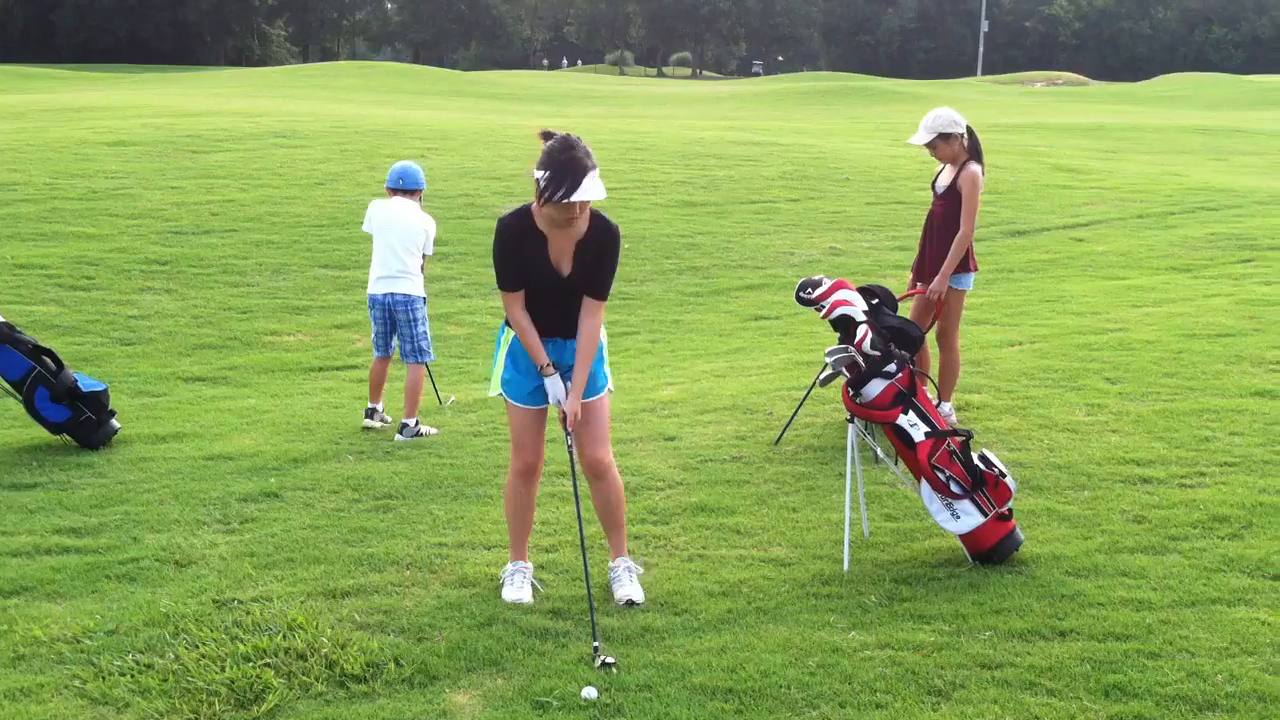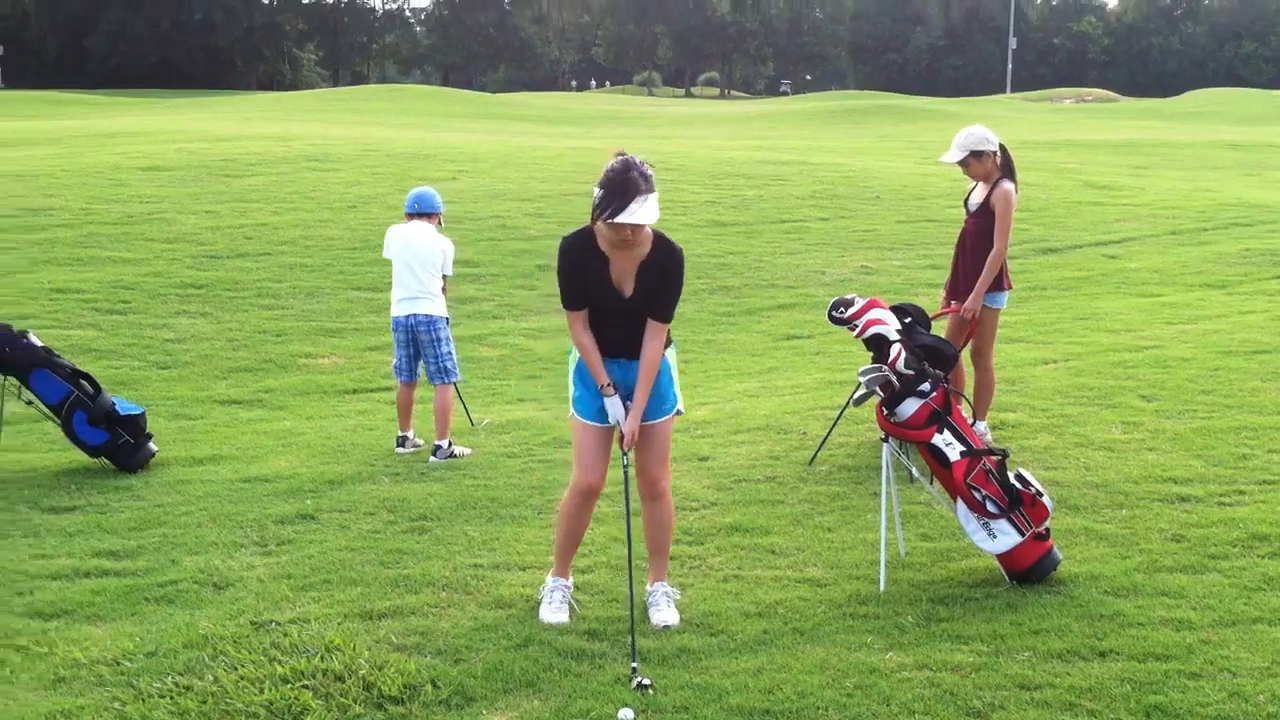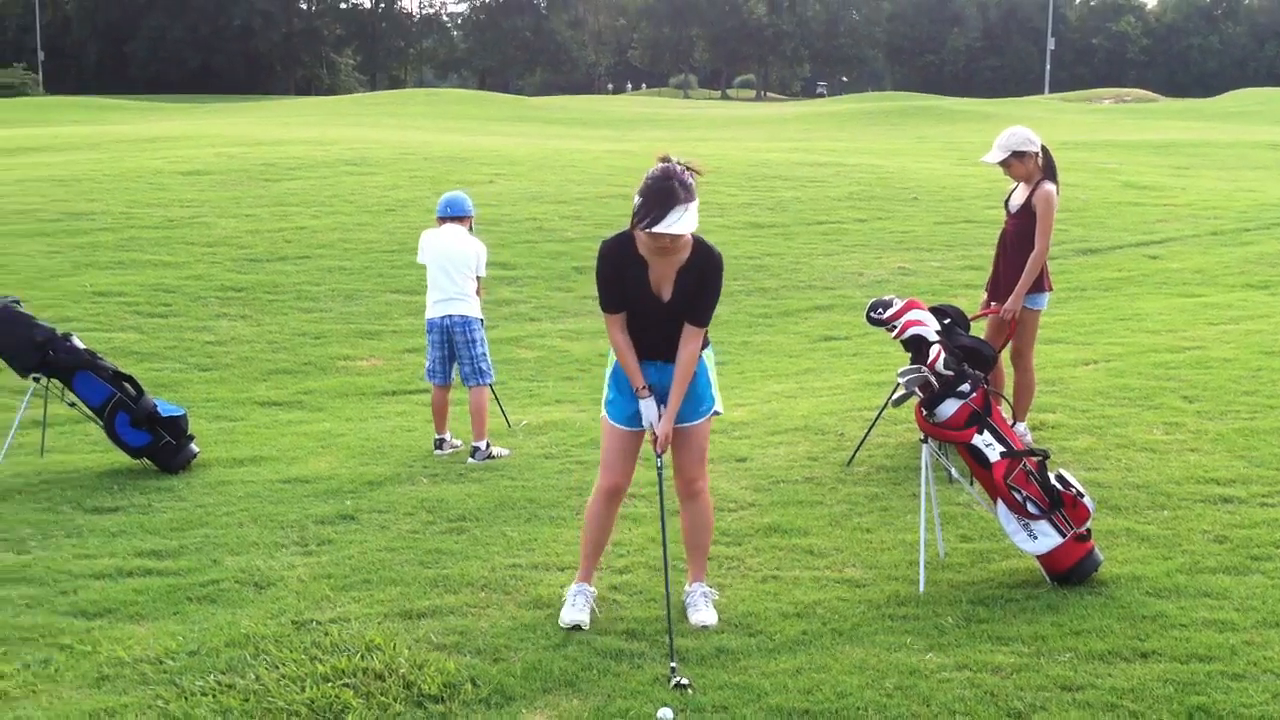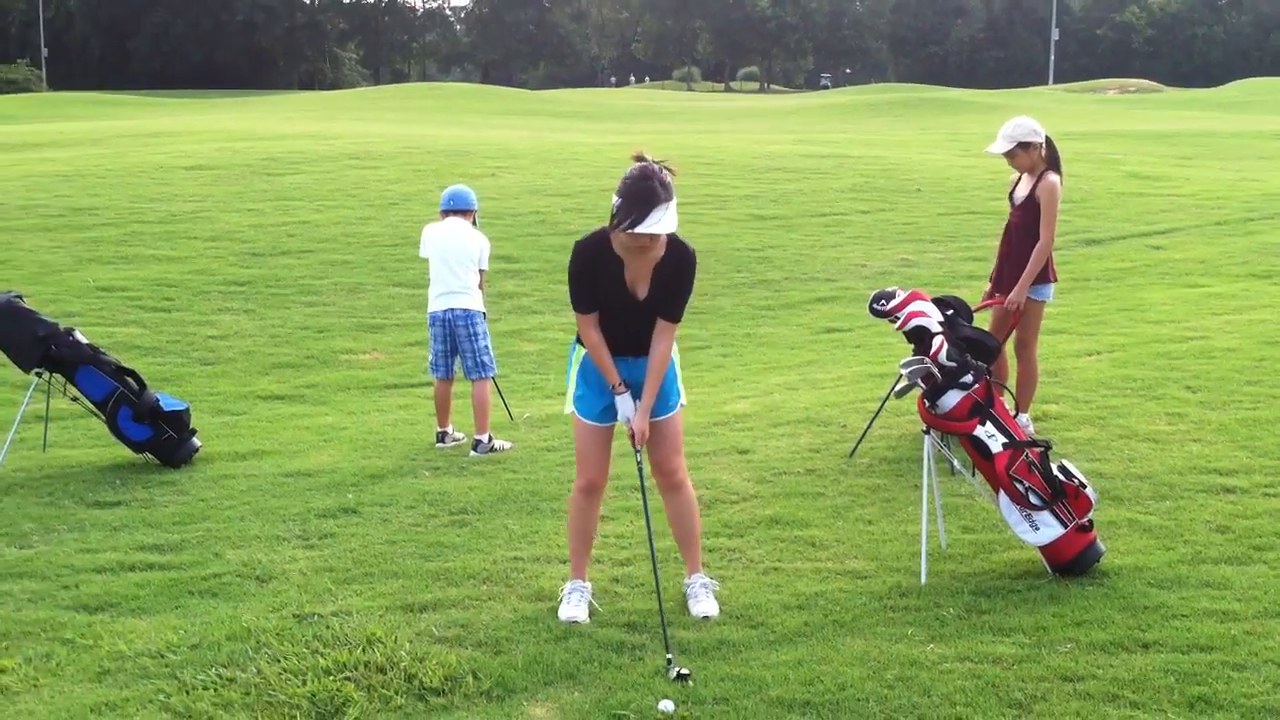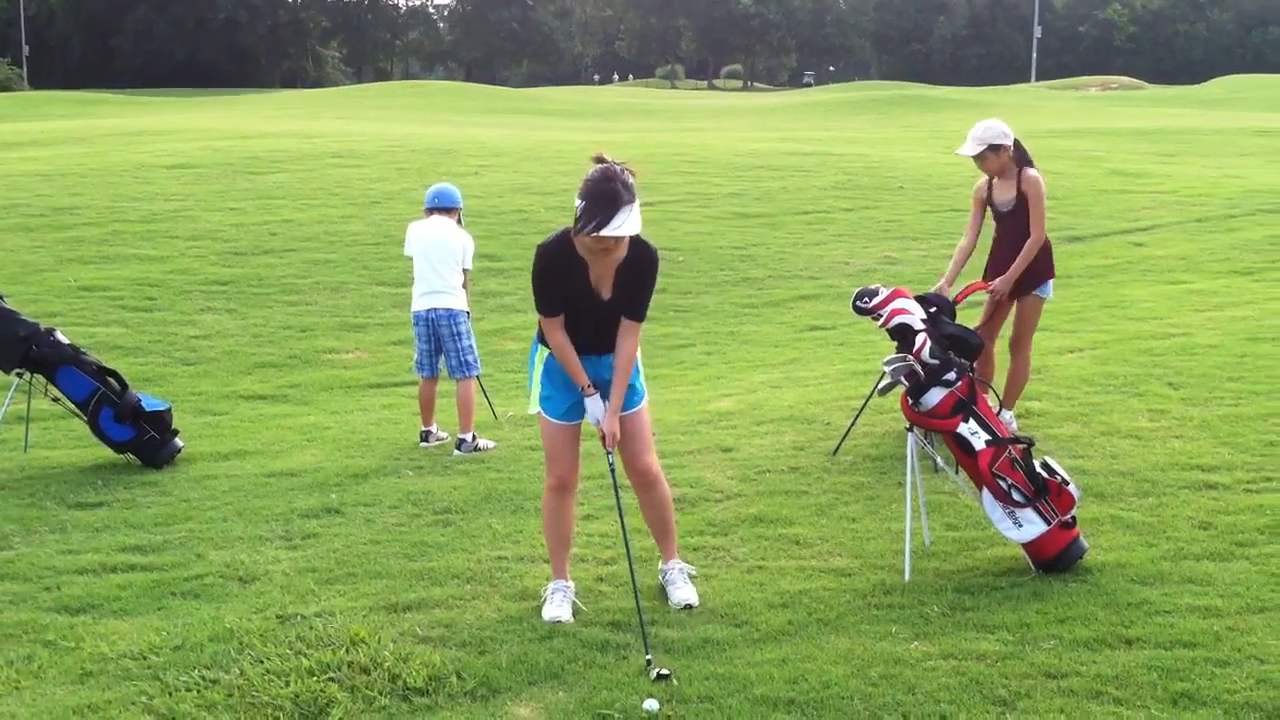
dt=0.3s
person 1, frame 1
left shoulder: (604, 234)
right shoulder: (513, 229)
left elbow: (591, 312)
right elbow: (514, 306)
left wrist: (576, 390)
right wrist: (547, 372)
left hip: (583, 349)
right hip: (526, 349)
left knee: (599, 461)
right knee: (526, 463)
left ankle: (621, 563)
right ankle: (518, 565)
person 1, frame 2
left shoulder: (668, 256)
right shoulder: (575, 249)
left elbow: (655, 335)
right elbow: (578, 325)
left wrist: (636, 411)
right wrist: (607, 391)
left hip: (650, 371)
right hip: (595, 369)
left knee: (655, 484)
right knee: (587, 483)
left ankle: (659, 586)
right ankle: (558, 580)
person 1, frame 3
left shoulder: (707, 261)
right shoulder: (615, 253)
left elbow: (692, 338)
right elbow: (617, 328)
left wrist: (671, 414)
right wrist: (644, 394)
left hip: (687, 373)
right hip: (631, 371)
left knee: (693, 483)
right knee: (611, 484)
left ankle: (698, 587)
right ankle: (581, 586)
person 1, frame 4
left shoulder: (681, 258)
right shoulder: (589, 252)
left elbow: (663, 335)
right elbow: (588, 327)
left wrist: (645, 407)
right wrist: (618, 391)
left hip: (655, 366)
right hip: (597, 366)
left knee: (674, 474)
right knee: (590, 479)
left ankle: (696, 580)
right ankle: (577, 584)
person 1, frame 5
left shoulder: (643, 257)
right shoulder: (552, 254)
left elbow: (629, 334)
right elbow: (553, 330)
left wrist: (612, 409)
right wrist: (587, 394)
left hip: (616, 363)
right hip: (561, 366)
left knee: (646, 470)
right knee: (560, 479)
left ankle: (672, 565)
right ankle: (560, 584)
person 2, frame 1
left shoulder: (970, 173)
right shoulder: (944, 169)
left elbow: (966, 231)
left wrist: (944, 276)
right wrist: (918, 267)
left hip: (954, 267)
right hip: (931, 262)
left knee: (945, 336)
left ankle: (944, 407)
person 2, frame 2
left shoulder: (1003, 191)
right shoulder: (977, 187)
left elbow: (999, 248)
left wrist: (978, 294)
right wrist: (951, 286)
left hip: (989, 285)
right hip: (965, 280)
left knee: (980, 355)
left ankle: (980, 426)
person 2, frame 3
left shoulder: (1044, 192)
right shoulder: (1017, 188)
left elbow: (1040, 249)
left wrist: (1018, 295)
right wrist: (992, 287)
left hip: (1029, 286)
right hip: (1005, 281)
left knee: (1020, 356)
left ankle: (1020, 427)
person 2, frame 4
left shoulder: (1048, 183)
right shoulder: (1017, 180)
left elbow: (1045, 242)
left wrist: (1023, 287)
right wrist: (993, 279)
left hip: (1034, 277)
right hip: (1008, 273)
left knee: (1024, 346)
left ankle: (1022, 418)
person 2, frame 5
left shoulder: (1030, 179)
right shoulder: (983, 188)
left elbow: (1037, 235)
right elbow: (969, 239)
left wrist: (1010, 277)
right wrist: (946, 281)
left hip: (1032, 272)
right hip: (1000, 268)
left knee: (1019, 344)
right knee: (982, 338)
left ankle: (1006, 414)
person 3, frame 1
left shoulder: (376, 208)
right shoulder: (426, 221)
right elbow: (423, 263)
left hip: (378, 291)
right hip: (408, 293)
left knee: (382, 354)
right knee: (416, 360)
left ankle: (373, 410)
right ankle: (409, 425)
person 3, frame 2
left shoulder: (394, 233)
right shoulder: (443, 243)
right elbow: (443, 285)
left hip: (401, 315)
right hip: (431, 315)
left knee: (406, 380)
right knee: (444, 381)
left ankle: (405, 437)
right ankle: (442, 446)
person 3, frame 3
left shoulder: (428, 238)
right shoulder: (475, 245)
right elbow: (478, 287)
left hip: (435, 317)
right hip: (466, 316)
left knee: (441, 382)
right knee: (478, 383)
left ankle: (442, 439)
right ankle: (480, 446)
person 3, frame 4
left shoulder: (430, 232)
right shoulder: (478, 238)
right elbow: (481, 279)
left hip: (438, 310)
right hip: (468, 309)
left knee: (443, 376)
right knee: (481, 376)
left ankle: (444, 432)
right ankle: (482, 440)
person 3, frame 5
left shoulder: (415, 230)
right shoulder: (462, 237)
right elbow: (465, 279)
left hip: (422, 309)
right hip: (451, 308)
left knee: (428, 375)
right knee: (465, 375)
left ankle: (428, 431)
right ankle: (466, 439)
